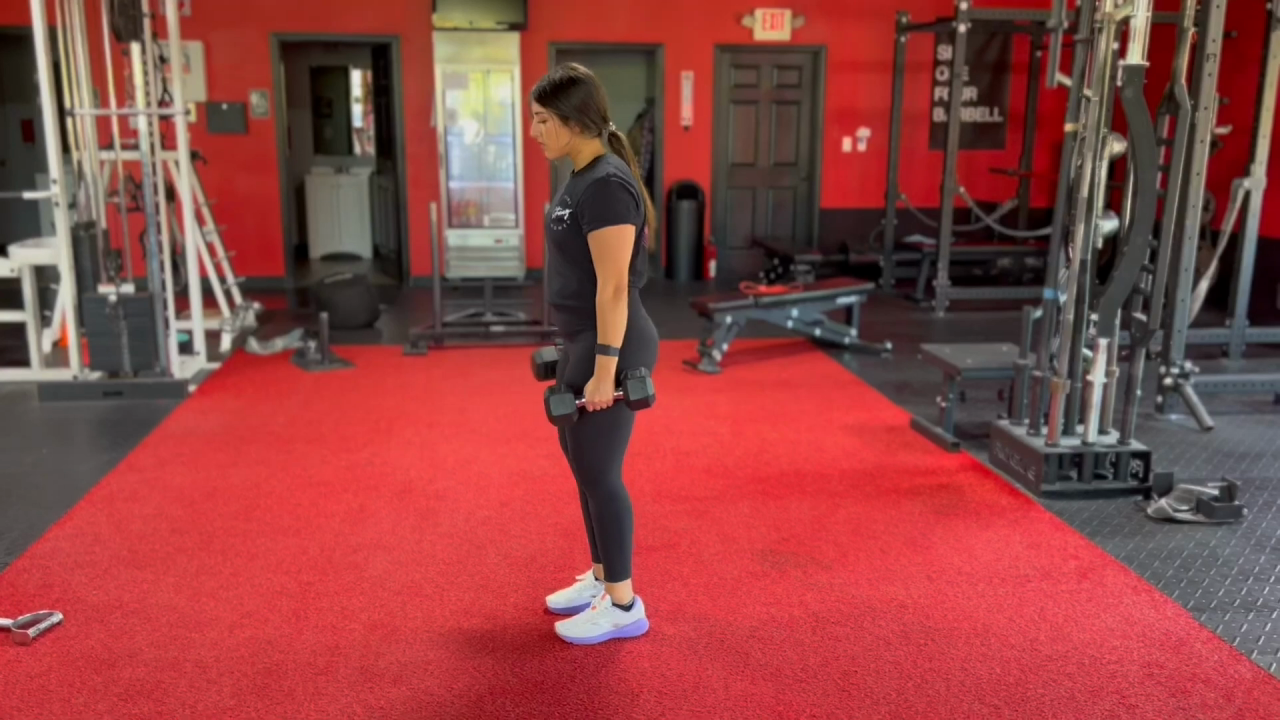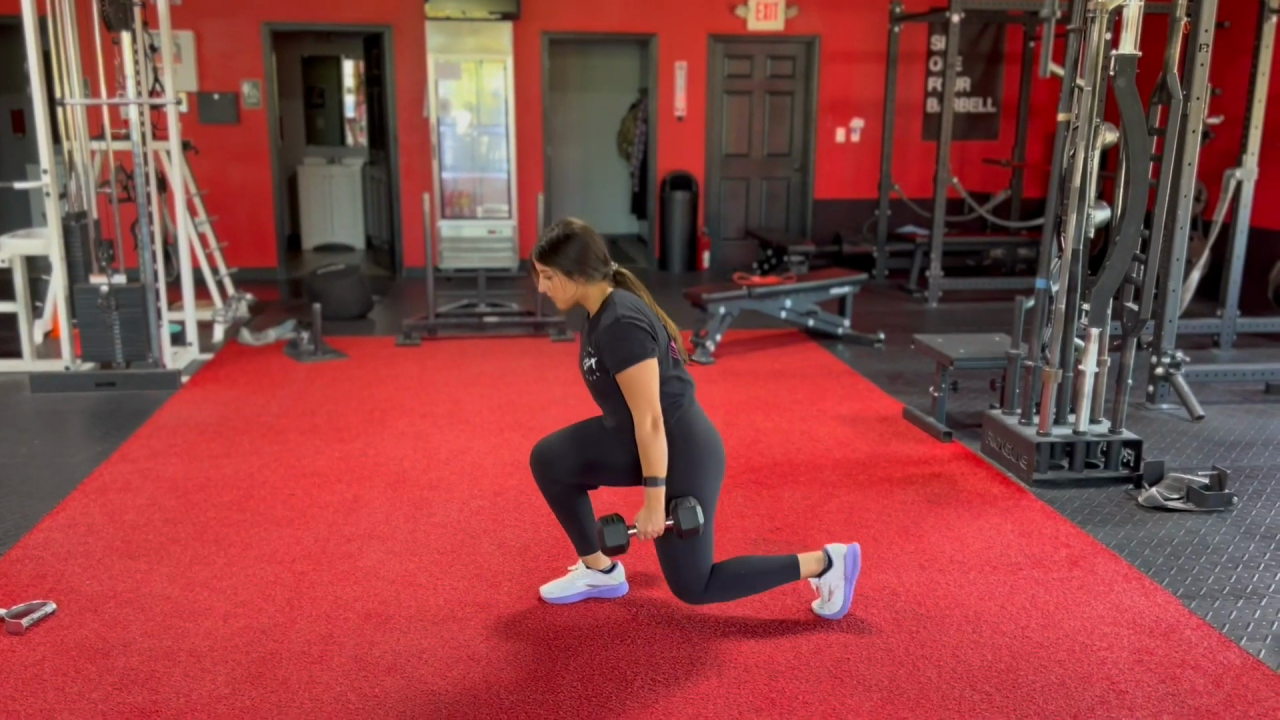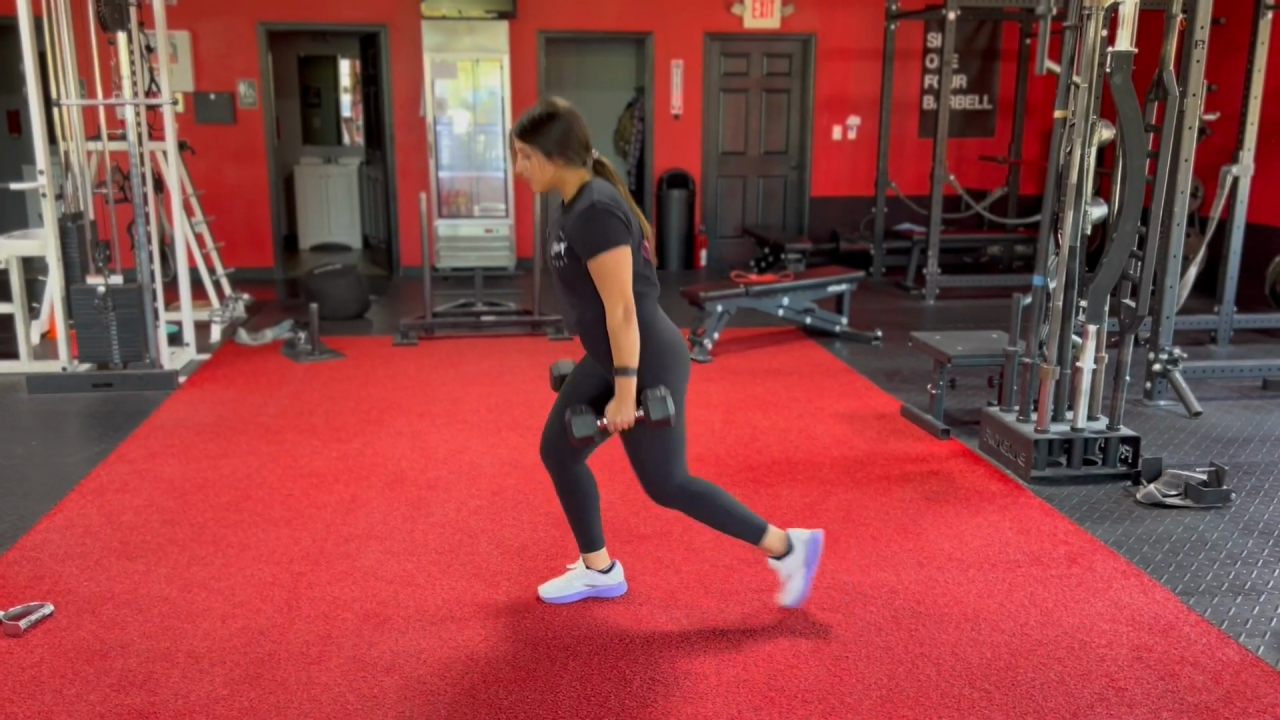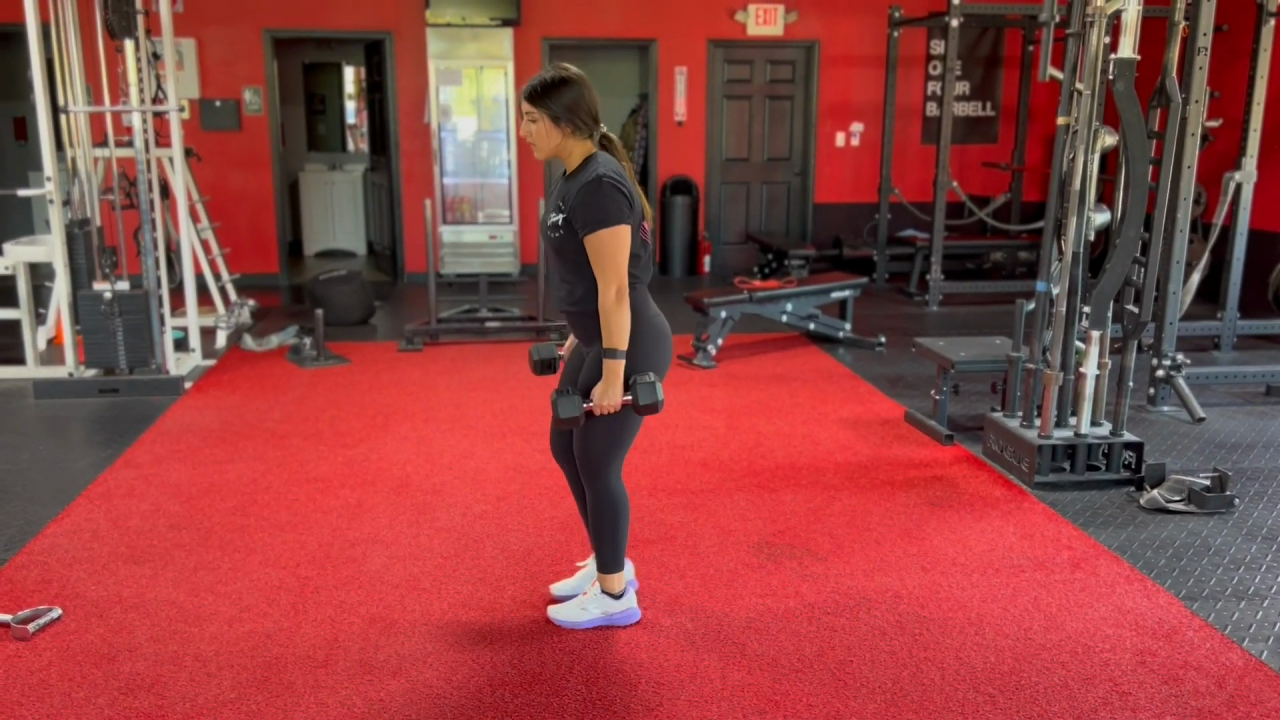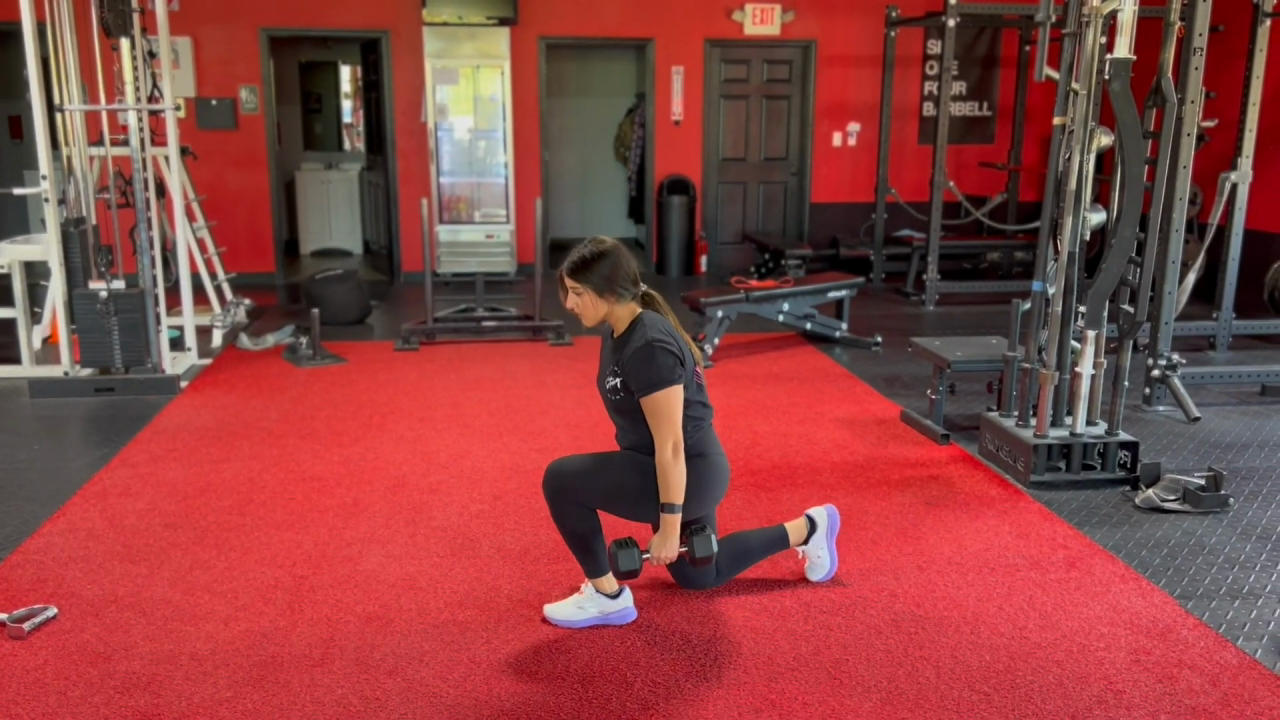
dt=1s
person 1, frame 1
left shoulder: (607, 184)
right shoulder: (585, 176)
left elbow: (615, 287)
left wrist: (604, 371)
left hip: (611, 343)
right hip: (586, 340)
left knee: (596, 470)
right knee: (584, 462)
left ankle: (622, 606)
right ankle: (604, 577)
person 1, frame 2
left shoulder: (620, 325)
right shoulder: (604, 311)
left elbow: (650, 420)
left wrist: (654, 499)
right wrist: (607, 463)
left hip: (682, 453)
right hip: (648, 442)
left knee: (691, 586)
right knee: (548, 460)
left ankle: (826, 563)
right ankle: (599, 570)
person 1, frame 3
left shoulder: (595, 212)
right shoulder: (577, 204)
left elbow: (622, 310)
left wrist: (623, 392)
right wrist: (597, 370)
left hip: (648, 360)
right hip: (612, 355)
left knee: (665, 481)
right knee: (558, 448)
left ankle: (789, 547)
right ankle: (596, 569)
person 1, frame 4
left shoulder: (599, 186)
right shoulder: (575, 177)
left elbow: (616, 288)
left wrist: (613, 375)
right wrist: (578, 338)
left hip: (630, 346)
right hip: (602, 339)
left knee: (595, 462)
right knee: (566, 449)
left ankle: (615, 595)
right ankle: (610, 563)
person 1, frame 5
left shoulder: (648, 348)
right shoulder: (621, 330)
left elbow: (671, 447)
left wrist: (669, 527)
right wrist: (630, 478)
left hip: (690, 472)
right hip: (682, 469)
left knee: (561, 480)
right knee: (698, 575)
left ankle: (606, 596)
right ankle: (809, 528)
